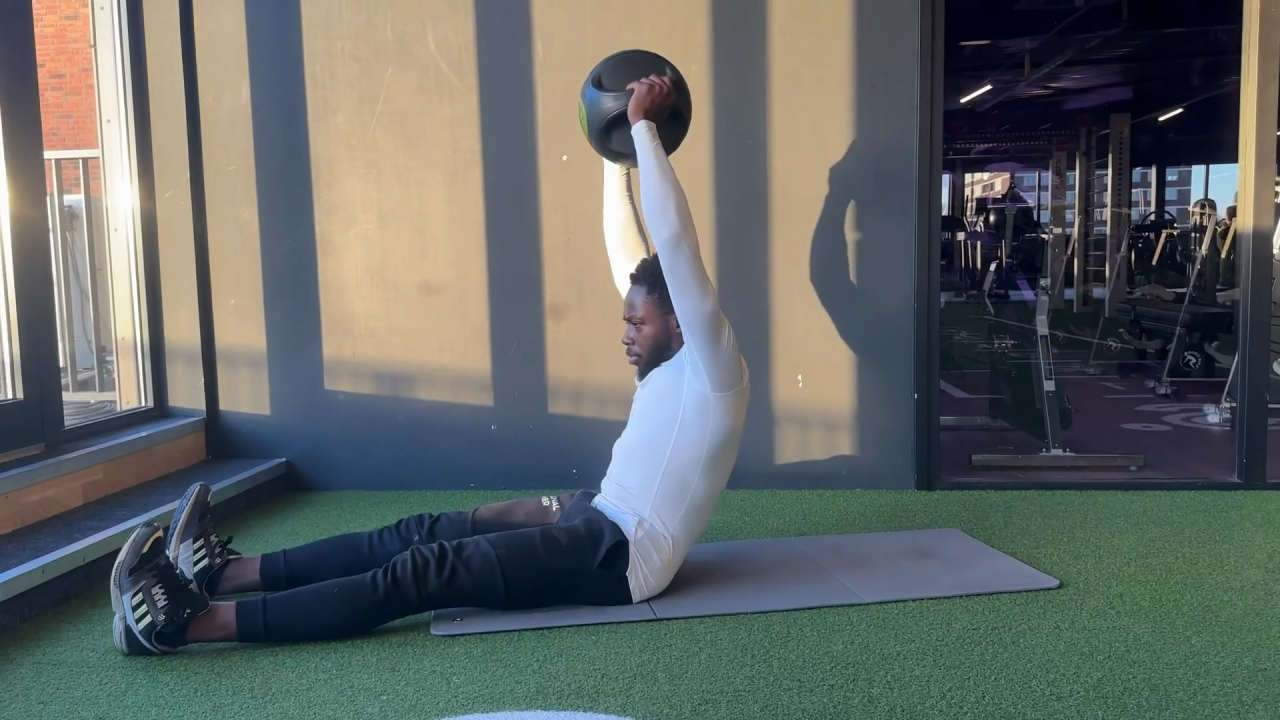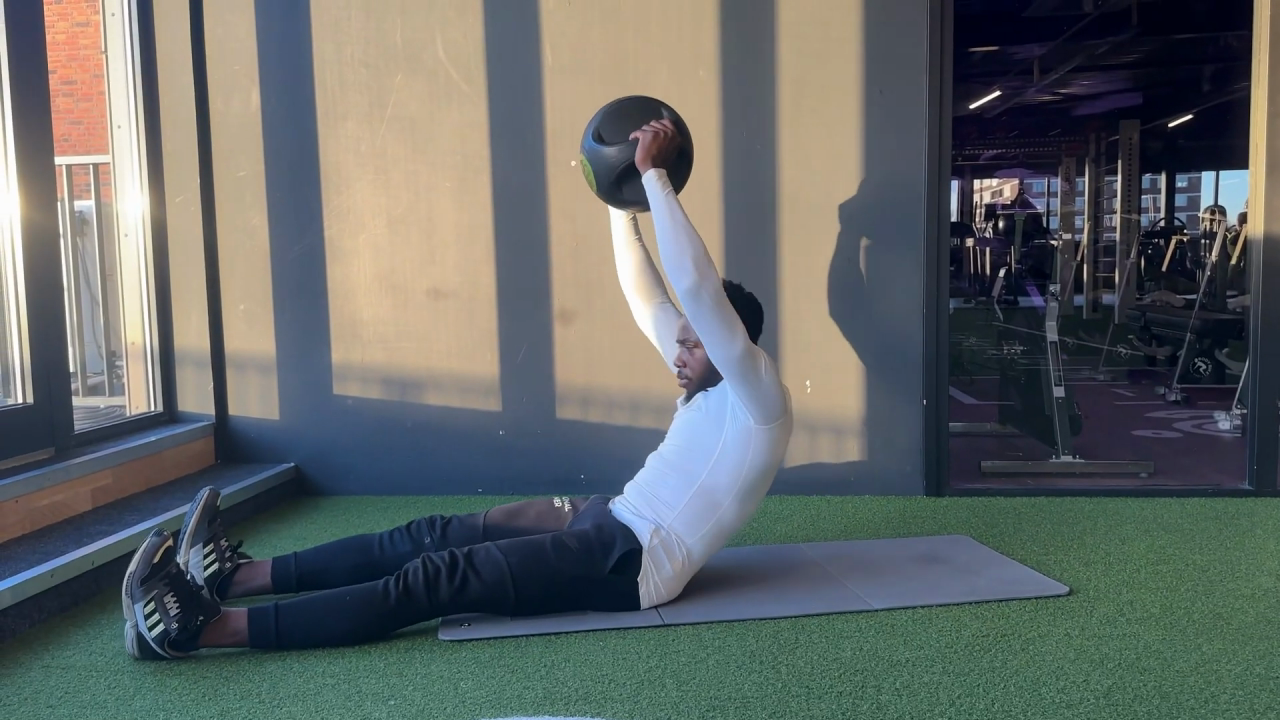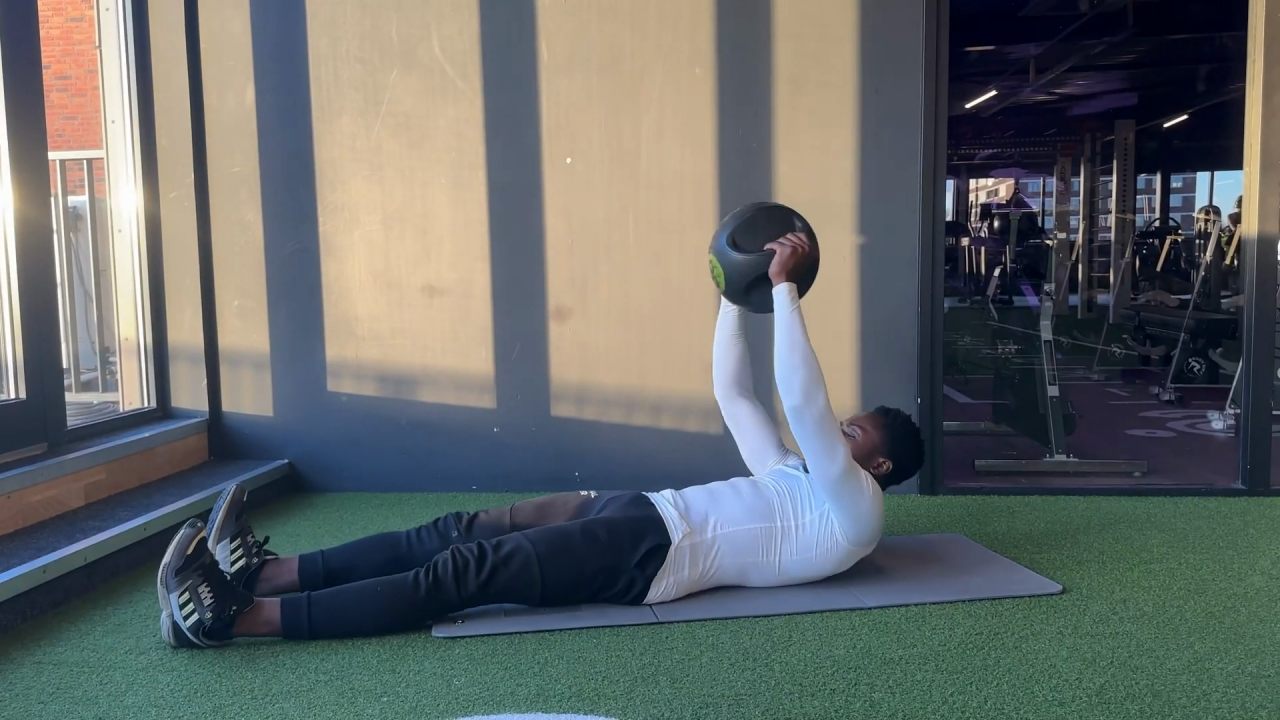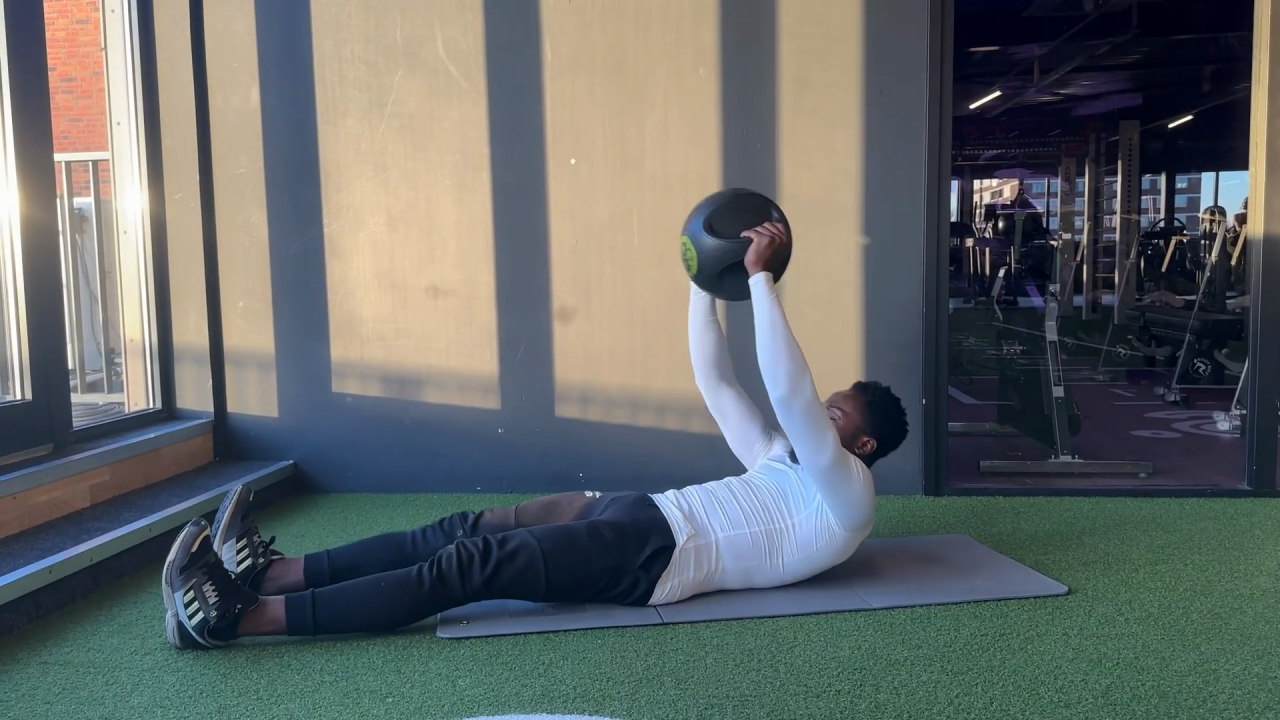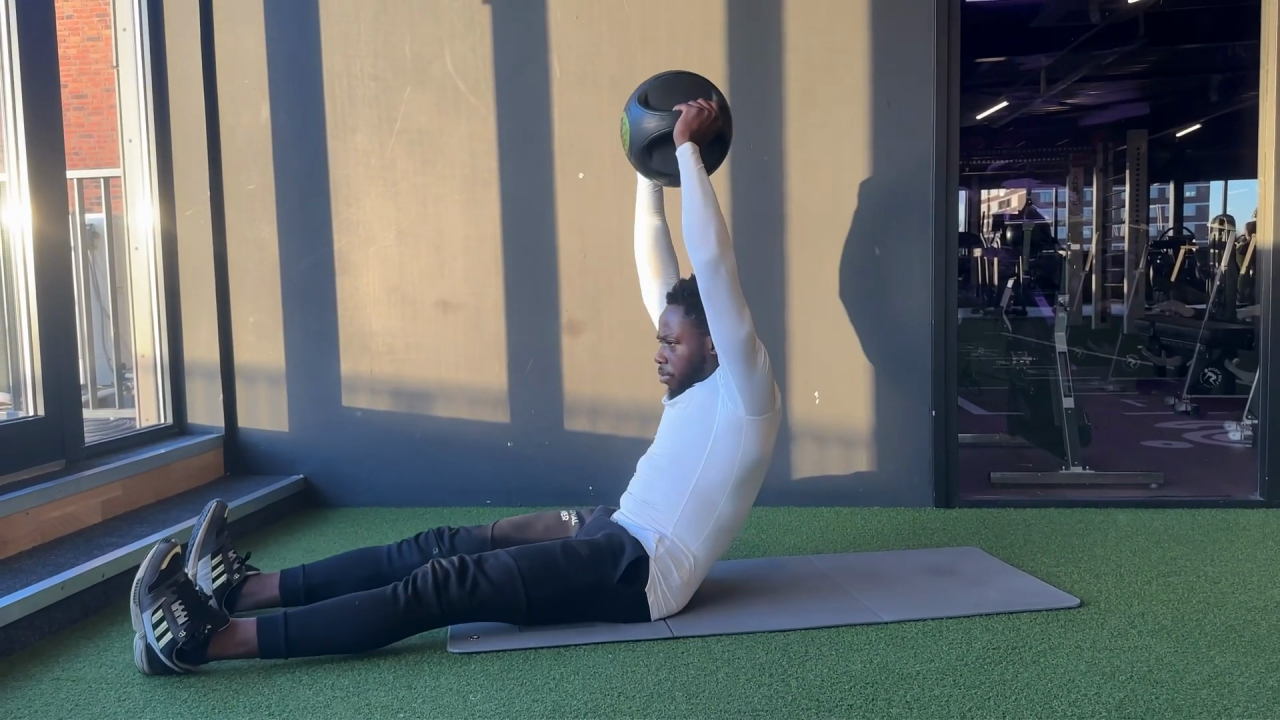
dt=1s
person 1, frame 1
left shoulder: (714, 368)
right shoulder: (672, 360)
left elbow: (676, 244)
right elbow: (631, 254)
left wrist: (644, 126)
right wrist: (616, 161)
left hip: (619, 557)
right hip: (593, 516)
left knee: (427, 571)
right knee: (422, 533)
right ankle: (227, 570)
person 1, frame 2
left shoulder: (758, 396)
right shoulder: (711, 385)
left elbow: (699, 287)
right elbow: (647, 299)
left wrist: (655, 175)
right wrist: (624, 200)
left hip: (632, 562)
right hip: (608, 520)
left knee: (439, 577)
right knee: (432, 537)
right ankle: (238, 574)
person 1, frame 3
left shoulder: (856, 512)
right shoulder: (795, 476)
left elbow: (803, 403)
right elbow: (733, 395)
left wrist: (784, 286)
right wrist: (736, 293)
left hip: (650, 551)
right hip: (637, 511)
left knee: (466, 571)
right knee: (453, 535)
left ankle: (236, 616)
right ankle: (266, 571)
person 1, frame 4
left shoulder: (848, 501)
right shoulder: (783, 464)
left elbow: (790, 396)
right elbow: (713, 380)
left wrist: (761, 277)
right wrist: (706, 278)
left hip: (653, 553)
right hip: (636, 513)
left knee: (472, 564)
right knee: (459, 533)
left ankle: (241, 615)
right ankle: (270, 572)
person 1, frame 5
left shoulder: (746, 390)
right shoulder: (699, 379)
left elbow: (712, 264)
right elbow: (657, 275)
left wrist: (688, 149)
right wrist: (651, 174)
left hip: (639, 574)
right hip: (610, 532)
left knee: (447, 585)
right knee: (439, 549)
right ankle: (244, 587)
